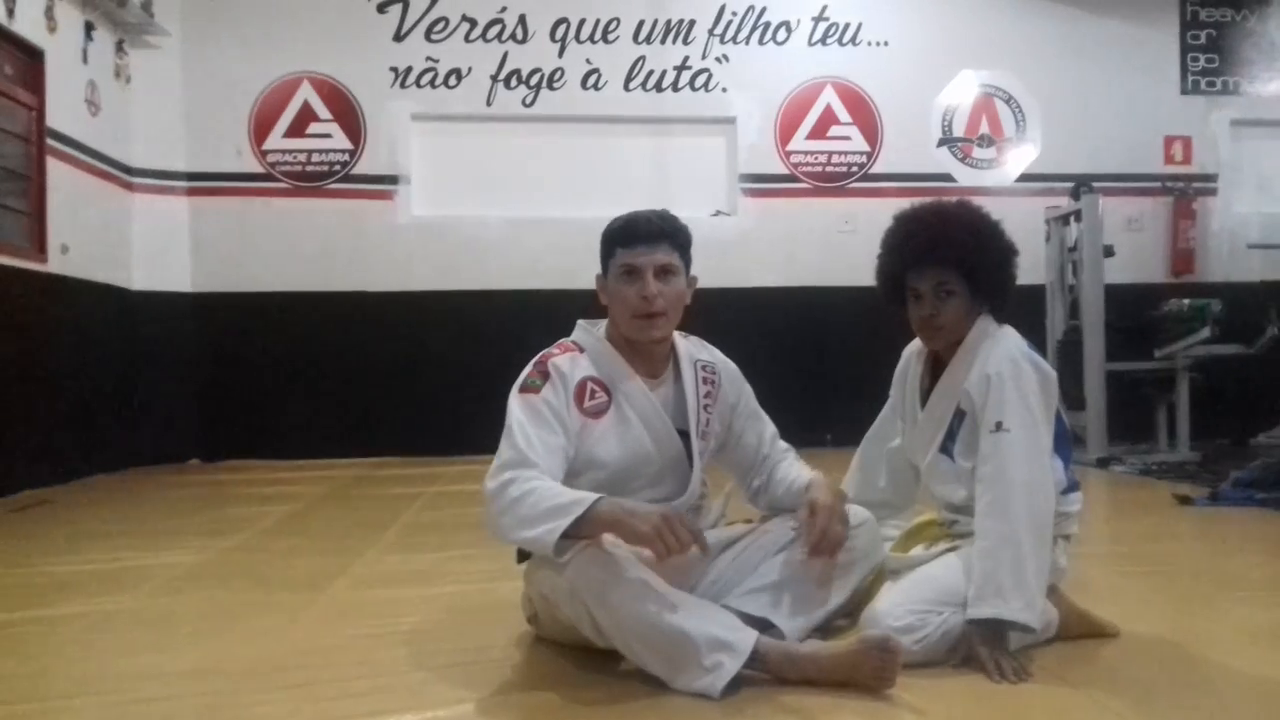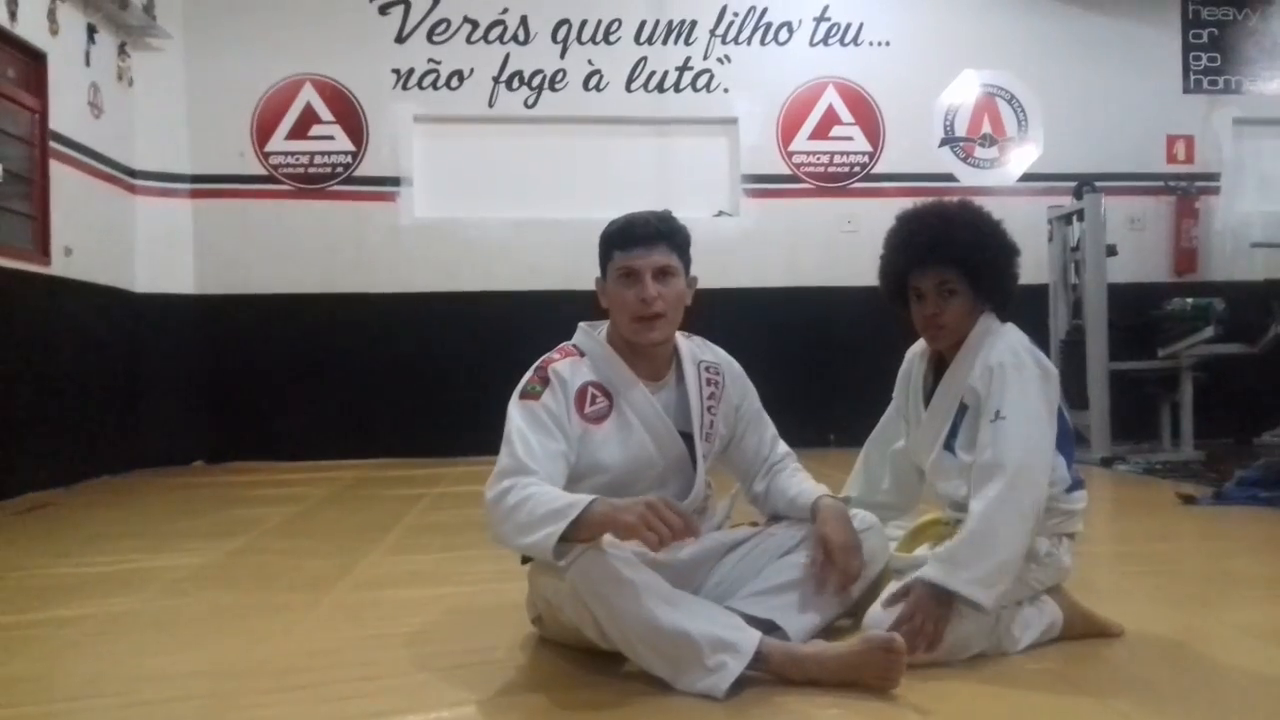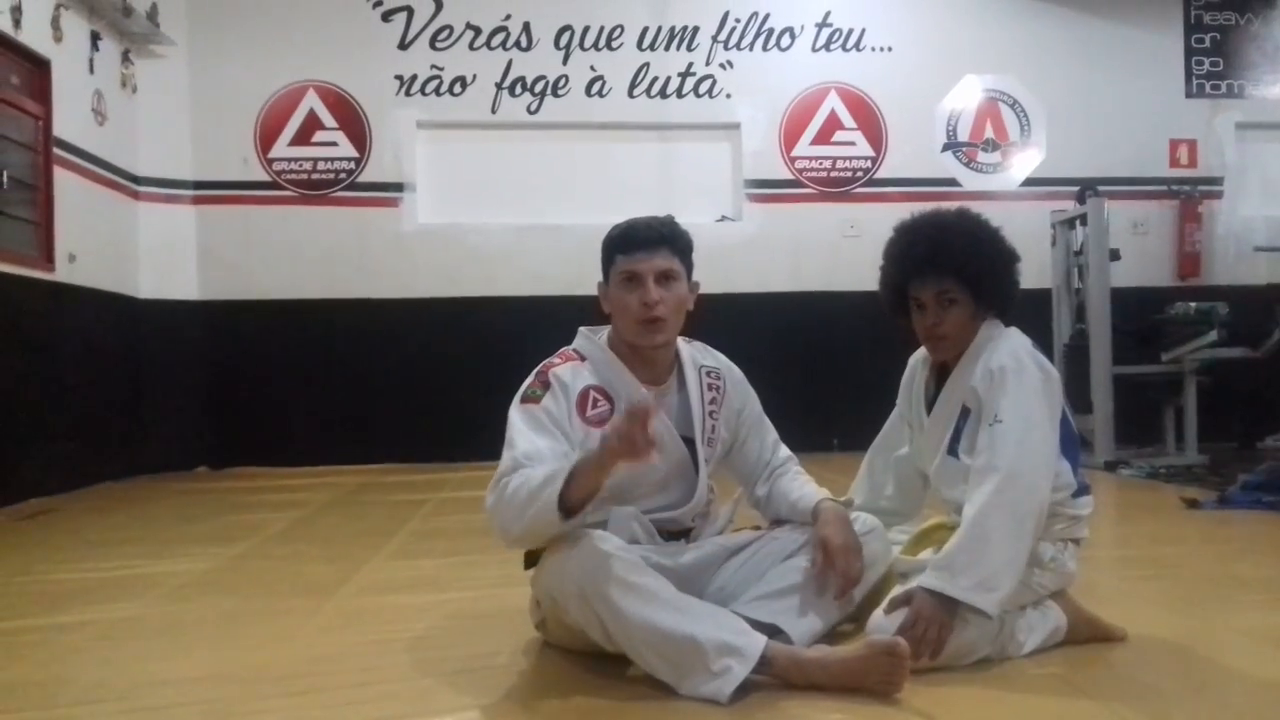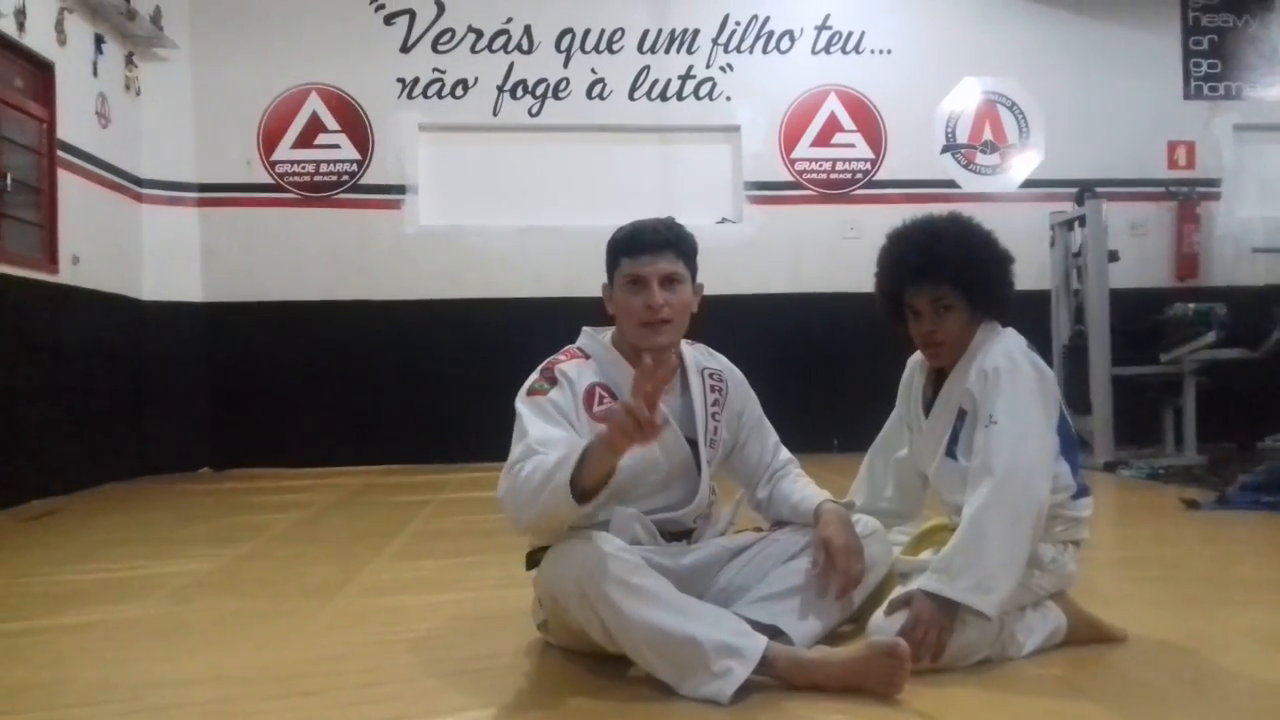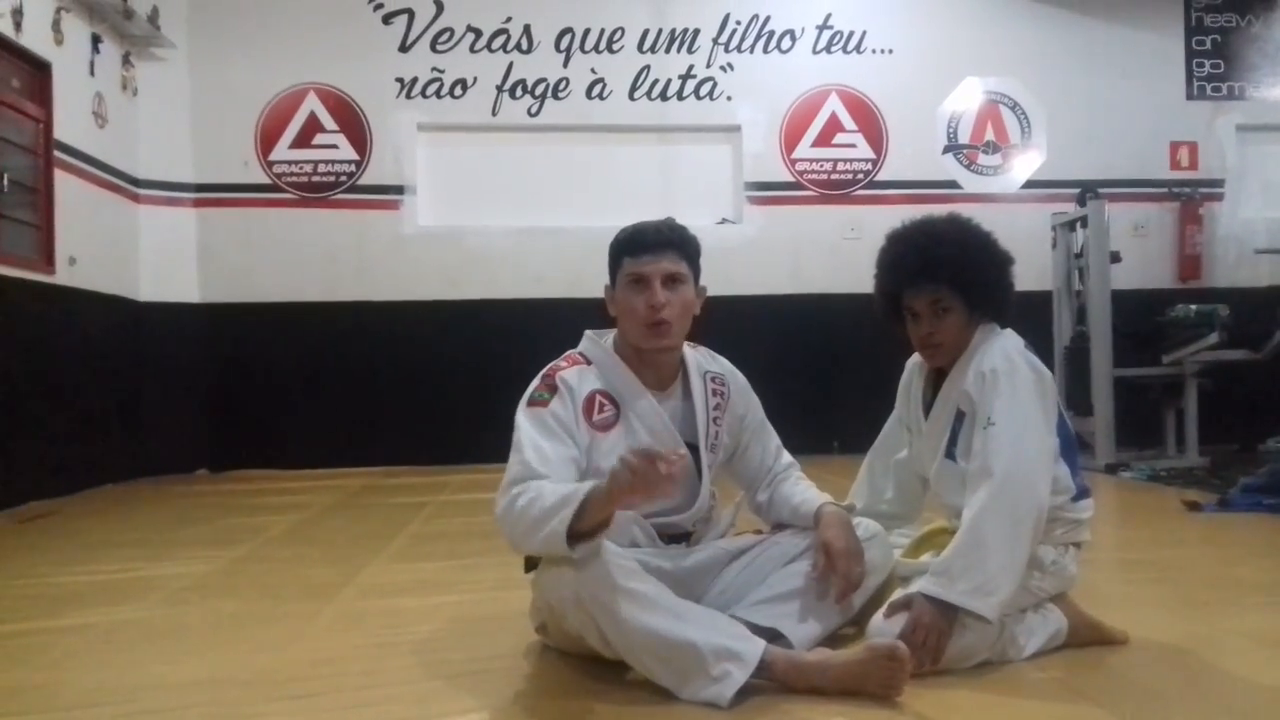
dt=0.3s
person 1, frame 1
left shoulder: (711, 371)
right shoulder: (557, 374)
left elbow: (766, 460)
right elbow: (511, 496)
left wrist: (816, 489)
right wrist: (614, 515)
left hip: (689, 561)
right hip: (602, 567)
left knee: (858, 532)
right knee: (575, 566)
left ankle: (706, 638)
right ankle: (786, 656)
person 1, frame 2
left shoulder: (715, 371)
right shoulder: (558, 379)
left elbow: (770, 467)
right elbow: (511, 503)
left wrist: (827, 508)
right wrist: (608, 515)
left hip: (693, 562)
right hip: (604, 573)
left knee: (862, 534)
right knee: (579, 565)
left ankle: (714, 637)
right ankle: (788, 656)
person 1, frame 3
left shoulder: (716, 376)
right shoulder: (559, 382)
left elbow: (772, 470)
right elbow: (512, 511)
left wrist: (827, 510)
right wrist: (601, 460)
left hip: (698, 565)
right hip: (604, 577)
left knee: (865, 538)
right knee: (580, 563)
left ankle: (702, 642)
right ankle: (794, 661)
person 1, frame 4
left shoulder: (717, 376)
right shoulder: (562, 379)
left elbow: (773, 472)
right elbow: (525, 503)
left wrist: (828, 511)
right wrist: (611, 442)
left hip: (699, 566)
right hip: (601, 576)
left knee: (866, 539)
right knee: (577, 564)
left ankle: (725, 642)
right ankle: (794, 661)
person 1, frame 5
left shoulder: (719, 380)
right shoulder: (564, 386)
left elbow: (774, 476)
right elbow: (520, 519)
left wrist: (828, 514)
right wrist: (615, 491)
left hip: (699, 569)
right hip: (600, 584)
left knee: (866, 542)
right knee: (573, 573)
left ankle: (715, 644)
right ankle: (793, 664)
person 2, frame 1
left shoulder: (1005, 366)
right shoulder: (916, 360)
left elbow: (1016, 501)
right elbow: (886, 461)
left wrist: (992, 612)
left hip: (1018, 543)
right hip: (958, 529)
left knee: (888, 628)
left ankle: (1044, 614)
right ankle: (1022, 607)
person 2, frame 2
left shoulder: (1009, 362)
right shoulder: (919, 361)
left elbow: (1011, 488)
right elbow: (890, 462)
left wrist: (947, 582)
left hip: (1024, 537)
right hip: (962, 527)
left knee: (890, 630)
left ankle: (1051, 614)
right ankle: (1026, 603)
person 2, frame 3
left shoulder: (1012, 366)
right shoulder: (923, 368)
left elbow: (1008, 493)
right elbow: (893, 468)
left wrist: (948, 588)
left hip: (1033, 541)
right hip: (971, 532)
left knee: (895, 634)
left ankle: (1056, 618)
right ankle: (1031, 606)
person 2, frame 4
left shoulder: (1007, 367)
right shoulder: (921, 370)
left elbow: (1006, 494)
right elbow: (893, 469)
left wrist: (947, 591)
left hip: (1033, 542)
right hip: (974, 534)
left knee: (895, 635)
left ankle: (1055, 619)
right ankle: (1032, 610)
person 2, frame 5
left shoulder: (1005, 369)
right shoulder: (921, 372)
left elbow: (1008, 496)
right elbow: (893, 469)
left wrist: (947, 594)
left hip: (1033, 544)
right hip: (976, 536)
left knee: (896, 638)
left ankle: (1056, 621)
right ankle: (1032, 610)
